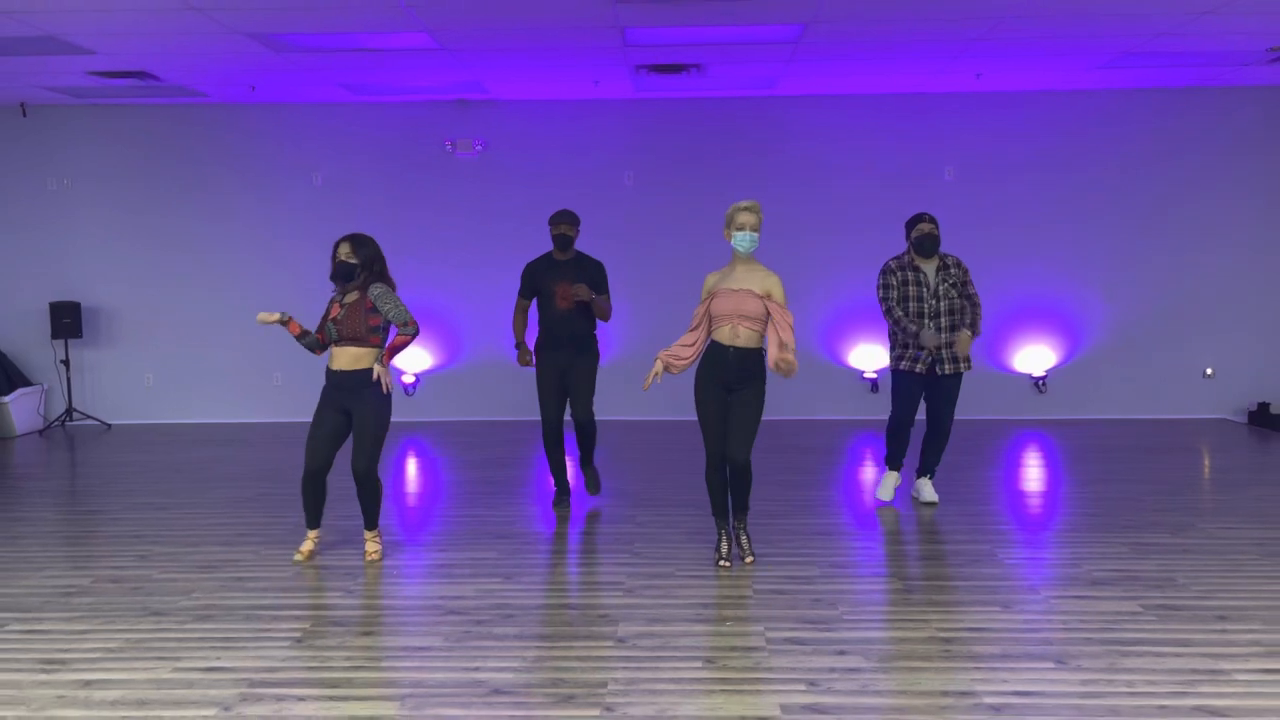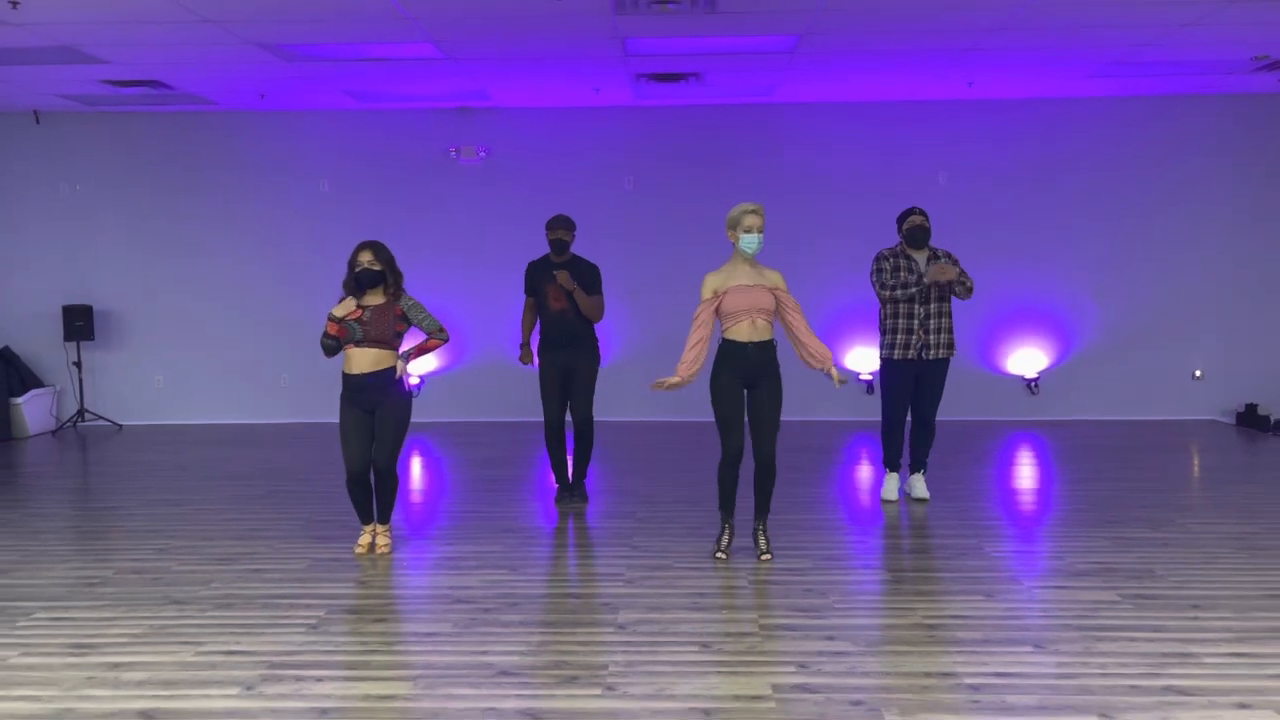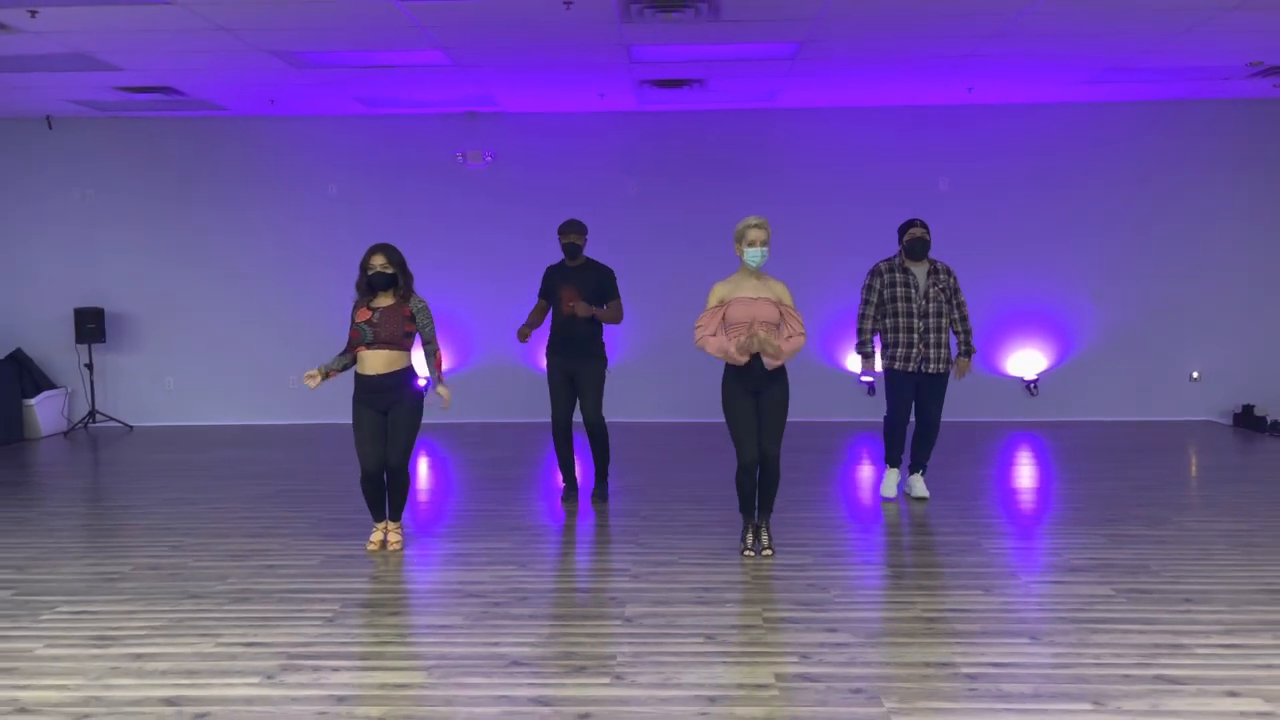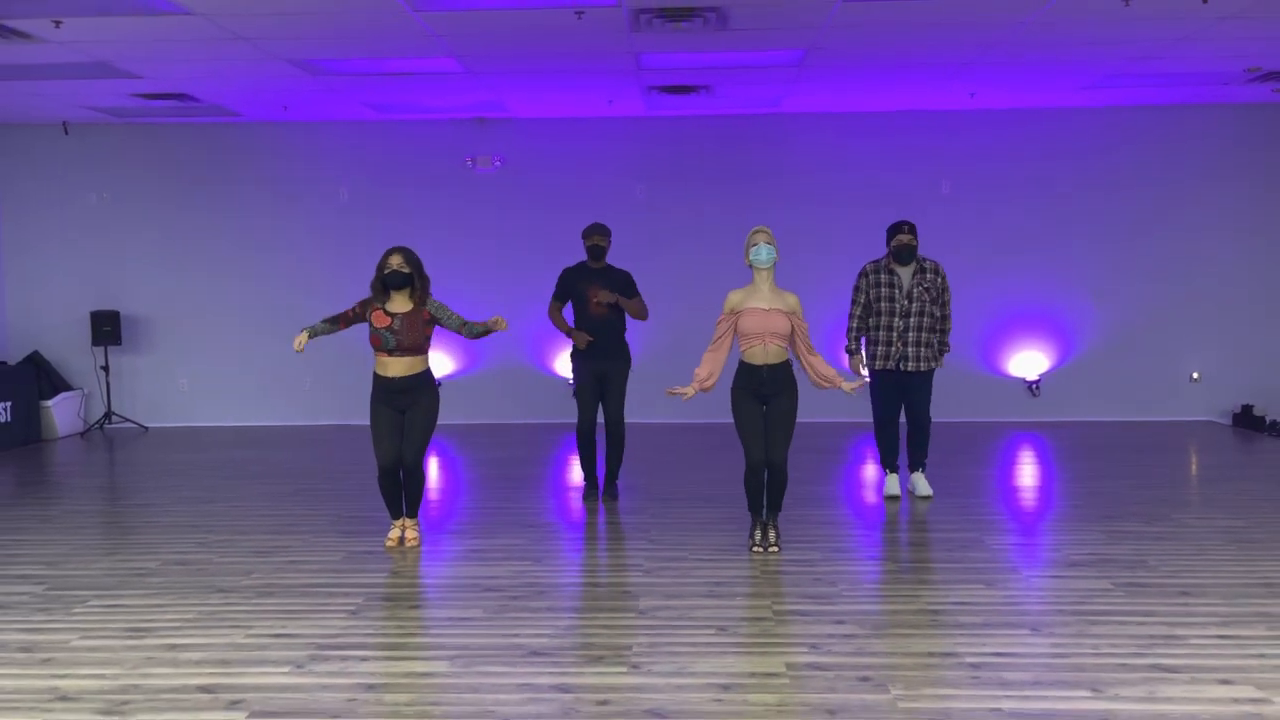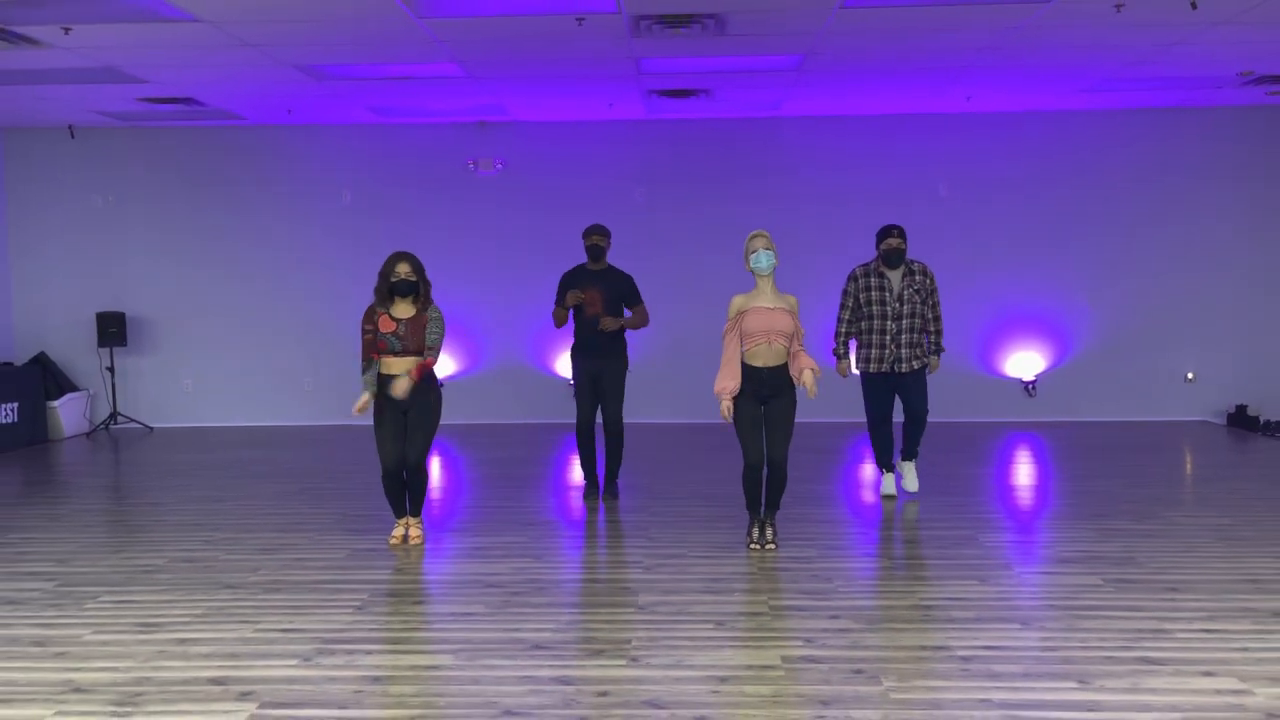
dt=0.5s
person 1, frame 1
left shoulder: (770, 281)
right shoulder: (712, 280)
left elbow: (781, 330)
right elbow: (698, 331)
left wrist: (782, 360)
right wrist: (665, 362)
left hip: (749, 371)
right hip: (713, 369)
left knee: (739, 456)
right knee: (715, 455)
left ankle: (740, 525)
right ankle: (723, 531)
person 1, frame 2
left shoulder: (772, 278)
right shoulder: (714, 280)
left elbow: (796, 323)
right elbow: (701, 330)
left wrist: (827, 363)
right wrist: (682, 373)
left hip: (765, 364)
right hip: (729, 363)
left knee: (766, 452)
right knee: (732, 449)
left ankle: (760, 528)
right ankle: (726, 526)
person 1, frame 3
left shoulder: (779, 290)
right shoulder: (721, 289)
left elbow: (796, 335)
right elbow: (705, 335)
left wrist: (776, 353)
right wrist: (735, 349)
left hip: (772, 377)
right hip: (737, 377)
left knee: (770, 456)
right knee: (747, 457)
left ankle: (764, 525)
right ankle: (748, 525)
person 1, frame 4
left shoulder: (791, 301)
right shoulder: (736, 298)
left elbow: (805, 348)
right elbow: (718, 345)
left wrist: (838, 381)
right wrist: (696, 384)
left hip: (782, 383)
right hip: (747, 384)
left knee: (777, 460)
right knee: (755, 460)
left ankle: (772, 523)
right ankle: (756, 523)
person 1, frame 5
left shoulder: (791, 302)
right shoulder: (739, 302)
left elbow: (797, 346)
right elbow: (730, 349)
left wrist: (807, 369)
right wrist: (725, 392)
left hip: (781, 387)
right hip: (748, 385)
left knee: (778, 459)
right knee: (754, 459)
left ankle: (770, 520)
right ankle: (754, 521)
person 2, frame 1
left shoulder: (377, 292)
right shoulder: (336, 300)
left elbow: (409, 328)
right elbow: (318, 345)
left wrist: (384, 359)
right wrist: (285, 321)
left hip: (367, 389)
right hip: (334, 389)
left knee: (364, 467)
right knee: (314, 466)
left ankle: (372, 534)
right ankle: (313, 534)
person 2, frame 2
left shoulder: (402, 303)
right shoulder: (348, 304)
left elbow: (440, 334)
right elbow: (328, 349)
left wrist: (405, 357)
right wrist: (334, 316)
left hip: (389, 390)
right hip: (353, 393)
left knee: (384, 465)
right knee: (355, 468)
left ankle: (383, 528)
right ankle: (367, 527)
person 2, frame 3
left shoulder: (413, 304)
right shoulder: (360, 307)
left elbow: (431, 346)
right elbow: (352, 352)
left wrist: (438, 383)
right wrist: (323, 373)
left hip: (402, 390)
right hip: (366, 393)
left knee: (396, 463)
right knee: (370, 466)
left ankle: (395, 525)
right ankle: (378, 524)
person 2, frame 4
left shoulder: (429, 307)
right shoulder: (371, 307)
left elbow: (465, 327)
right elbow: (338, 322)
left wrist: (490, 326)
right wrist: (308, 332)
left hip: (421, 392)
right hip: (384, 393)
left knee: (412, 460)
right knee: (387, 462)
left ankle: (412, 522)
right ankle: (396, 521)
person 2, frame 5
left shoulder: (430, 313)
right shoulder: (375, 313)
left elbow: (431, 355)
right elbow: (369, 357)
left wrist: (409, 377)
right wrist: (368, 391)
left hip: (423, 392)
right hip: (388, 394)
left knee: (414, 460)
right knee: (390, 463)
left ankle: (415, 520)
right ankle: (400, 520)
person 3, frame 1
left shoulder: (593, 267)
right shoulder: (535, 268)
left elbow: (606, 314)
right elbow: (521, 309)
left wrist: (590, 296)
right wrist: (521, 345)
left hip: (583, 353)
right hip: (548, 354)
left knee: (582, 414)
right knee: (551, 421)
left ankle: (587, 463)
right ankle: (561, 486)
person 3, frame 2
left shoulder: (588, 270)
right shoulder: (535, 269)
left elbow: (597, 314)
right elbow: (530, 307)
left wrist: (573, 287)
right wrist: (525, 344)
left hip: (584, 354)
right hip: (550, 354)
left knee: (582, 418)
right knee: (553, 420)
left ankle: (579, 481)
right ankle: (562, 483)
person 3, frame 3
left shoulder: (602, 273)
right shoulder: (552, 273)
left elbow: (617, 314)
right elbow: (541, 308)
left wrist: (593, 310)
right wrist: (528, 325)
left hip: (590, 357)
right hip: (558, 357)
left knee: (593, 419)
right knee: (560, 421)
left ankle: (601, 481)
right ankle: (569, 483)
person 3, frame 4
left shoulder: (621, 277)
right shoulder: (571, 275)
left elbow: (643, 314)
right elbow: (554, 311)
left wrist: (616, 298)
right wrist: (572, 333)
left hip: (617, 359)
right hip: (585, 360)
left knee: (614, 421)
right knee: (586, 421)
left ankle: (611, 481)
right ankle: (590, 481)
person 3, frame 5
left shoulder: (622, 280)
right shoulder: (571, 278)
left elbow: (643, 318)
right elbow: (557, 321)
left wrist: (620, 322)
right wrist: (567, 304)
left hip: (613, 359)
right hip: (582, 359)
left knee: (613, 420)
right knee: (585, 420)
left ankle: (612, 480)
right ankle: (590, 480)
person 4, frame 1
left shoulder: (956, 267)
right shoulder: (893, 269)
left elbow: (973, 303)
right elbow: (892, 309)
left wrist: (968, 330)
right wrist: (922, 333)
left hip: (949, 361)
right hip: (909, 358)
left knee: (941, 423)
right knee: (901, 418)
left ankle: (924, 478)
right ankle: (892, 471)
person 4, frame 2
left shoulder: (945, 259)
right shoulder: (885, 259)
left elbow: (967, 291)
right elbow: (885, 290)
left wrist: (955, 276)
right wrist: (923, 278)
left hip: (935, 351)
right hip: (897, 351)
left knee: (926, 415)
right knee: (894, 414)
left ankle: (917, 475)
right ankle: (891, 473)
person 4, frame 3
left shoulder: (945, 273)
right shoulder: (882, 272)
left elbow: (958, 313)
right elbow: (869, 313)
left wrist: (965, 352)
right wrist: (866, 351)
left hip: (937, 362)
right hip: (899, 361)
left knee: (930, 421)
right knee: (897, 417)
left ankle: (916, 474)
right ankle: (892, 467)
person 4, frame 4
left shoulder: (934, 272)
right shoulder: (871, 272)
left elbow: (943, 314)
right elbow: (858, 314)
left wrist: (941, 348)
right wrist: (854, 349)
left hip: (921, 361)
right hip: (882, 361)
left knee: (920, 418)
right knee: (885, 418)
left ankle: (917, 473)
right ankle: (891, 474)
person 4, frame 5
left shoulder: (922, 274)
right shoulder: (859, 276)
left elbow: (933, 315)
right elbow: (846, 317)
left wrist: (935, 351)
right wrist: (842, 354)
left hip: (913, 361)
right hip: (874, 362)
left knee: (917, 413)
right knee: (879, 419)
left ankle: (908, 461)
right ankle: (887, 473)
